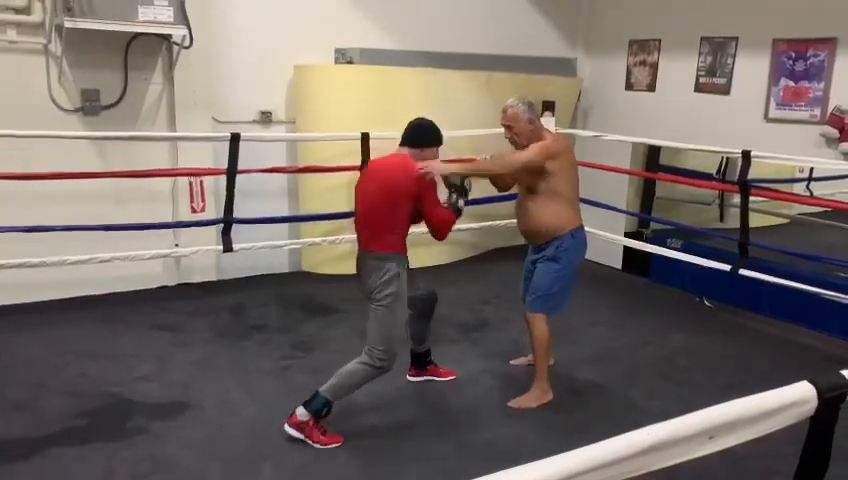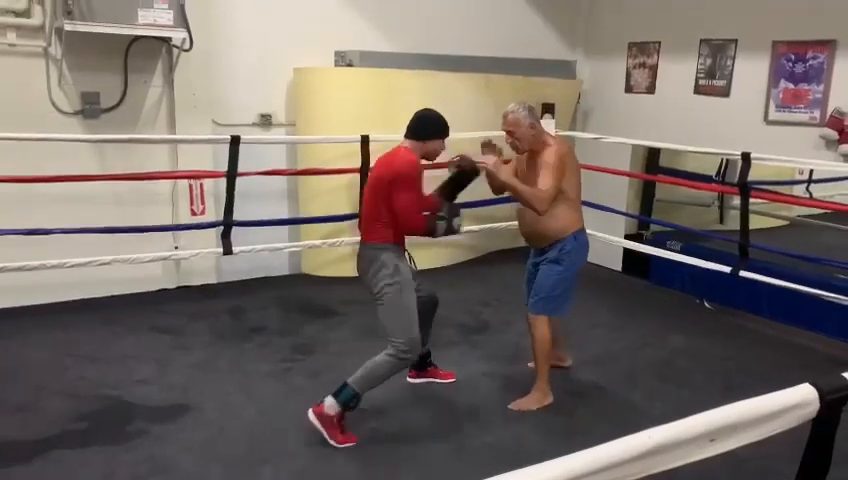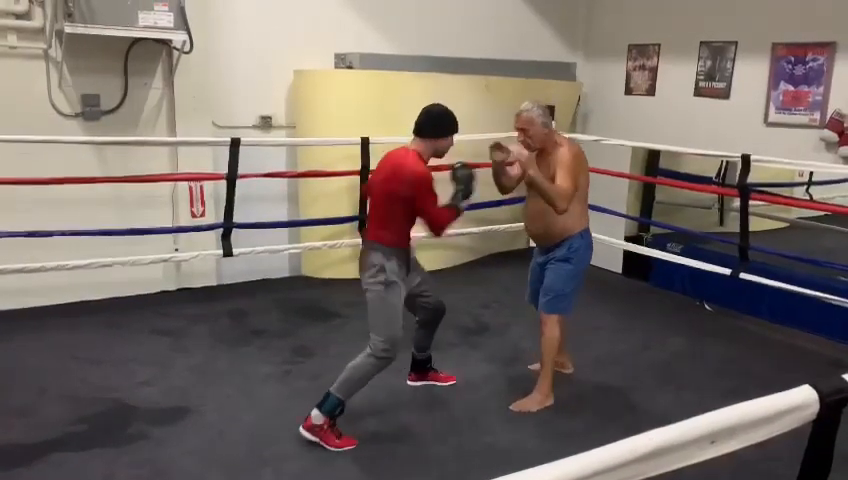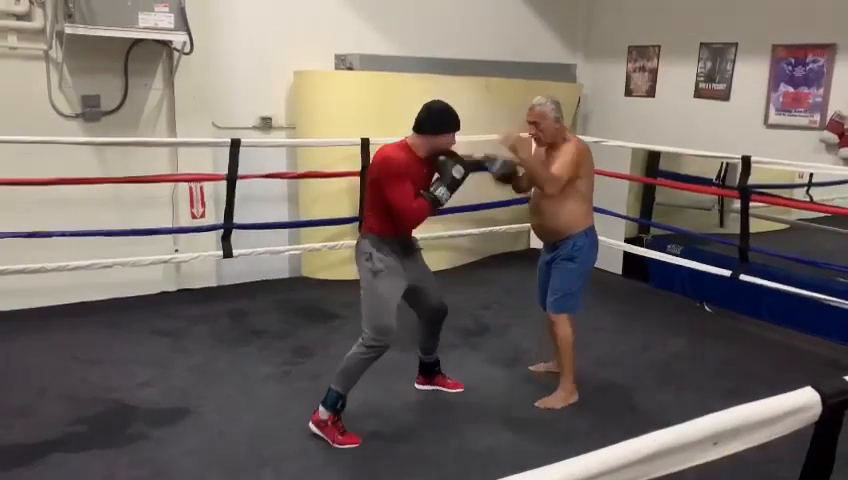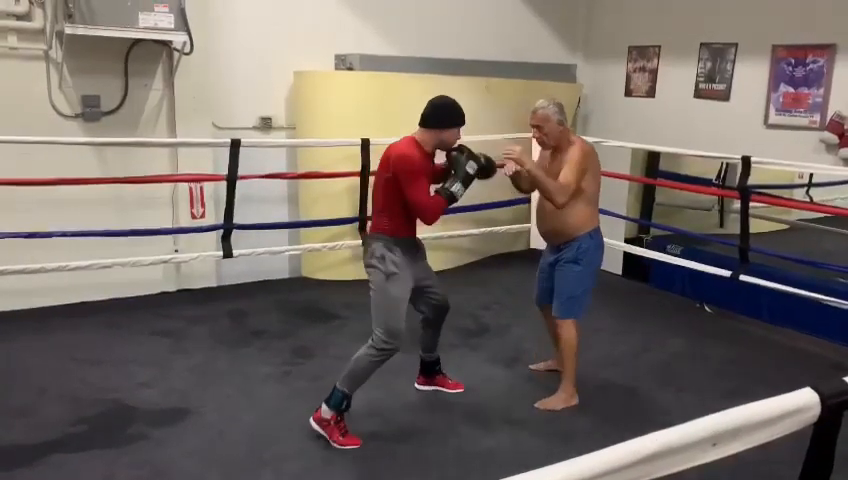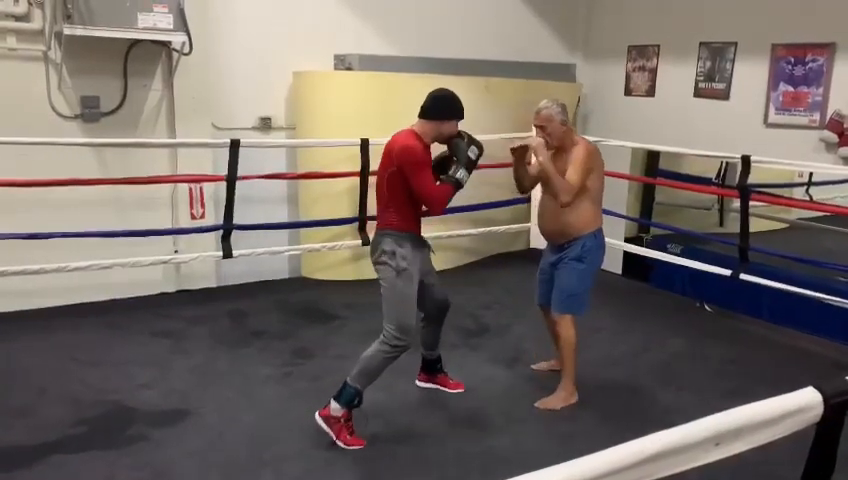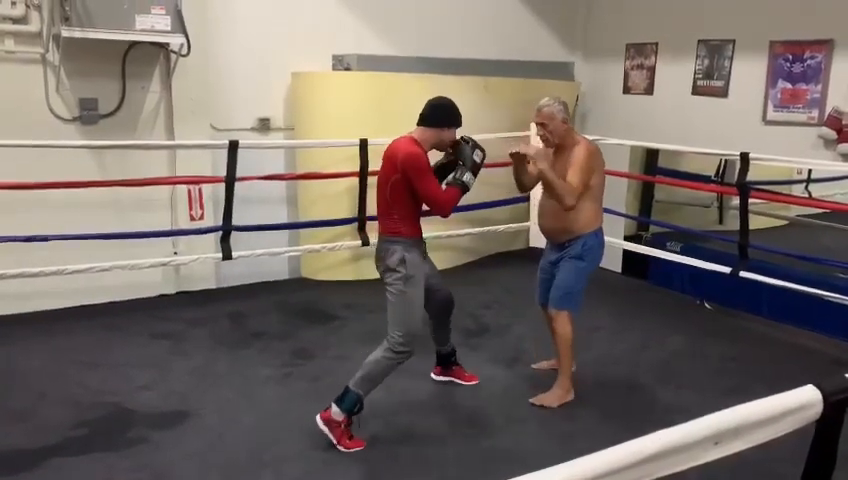
dt=0.2s
person 1, frame 1
left shoulder: (376, 167)
right shoulder: (418, 176)
right elbow: (440, 231)
right wrist: (459, 196)
left hip: (373, 260)
right hip: (386, 266)
left knee: (425, 298)
right knee: (378, 358)
left ankle: (421, 364)
right ankle: (304, 416)
person 1, frame 2
left shoulder: (392, 159)
right shoulder: (408, 165)
left elbow: (420, 206)
right elbow: (409, 221)
left wrist: (455, 181)
right wrist: (442, 225)
left hip: (384, 253)
right hip: (385, 258)
left knee: (426, 300)
right knee: (401, 349)
left ankle: (421, 367)
right ankle: (330, 410)
person 1, frame 3
left shoulder: (400, 158)
right shoulder: (416, 172)
right elbow: (438, 226)
right wrist: (461, 194)
left hip: (399, 255)
right hip: (383, 260)
left knee: (433, 308)
right knee: (384, 349)
left ankle: (421, 369)
right ankle: (320, 419)
person 1, frame 4
left shoulder: (424, 156)
right shoulder: (392, 159)
left elbow: (448, 167)
right elbow: (409, 216)
right wrist: (446, 184)
left hip: (405, 247)
right hip: (378, 251)
left knee: (436, 309)
right knee: (378, 337)
left ankle: (430, 373)
right ankle: (326, 412)
person 1, frame 5
left shoulder: (421, 152)
right shoulder: (404, 155)
left elbow: (428, 180)
right elbow: (429, 212)
left wrist: (455, 167)
right wrist: (461, 178)
left hip: (408, 246)
right hip: (387, 250)
left knee: (437, 305)
right knee: (387, 339)
left ankle: (429, 373)
right ankle: (329, 413)
person 1, frame 6
left shoulder: (412, 142)
right shoulder: (407, 147)
left elbow: (424, 178)
right elbow: (436, 201)
left wrist: (450, 157)
right wrist: (464, 166)
left hip: (411, 242)
right hip: (395, 246)
left knee: (438, 304)
right knee: (397, 336)
left ankle: (429, 373)
right ankle: (336, 410)
person 1, frame 7
left shoulder: (402, 147)
right shoulder: (411, 155)
right elbow: (441, 205)
left wrist: (450, 163)
right wrist: (468, 168)
left hip: (404, 246)
right hip: (401, 251)
left knee: (442, 300)
right knee: (401, 343)
left ankle: (446, 364)
right ankle: (337, 414)
person 2, frame 1
left shoulder: (550, 148)
right shoulder: (528, 148)
left elbow: (503, 168)
right elbow: (505, 183)
left wrist: (448, 166)
right wrist: (485, 171)
left hip: (564, 243)
right hip: (543, 242)
left knee: (535, 311)
right knee: (532, 304)
left ankle: (541, 389)
right ankle: (541, 355)
person 2, frame 2
left shoulder: (554, 153)
right shoulder: (523, 153)
left elbow: (540, 204)
right elbow: (499, 189)
left wrist: (506, 174)
right wrist: (493, 163)
left hip: (564, 247)
right hip: (541, 246)
left knee: (537, 314)
right knee: (540, 307)
left ankle: (541, 391)
right ankle: (558, 354)
person 2, frame 3
left shoulder: (566, 153)
right shoulder: (534, 151)
left elbow: (561, 203)
right elbow: (505, 188)
left wrist: (530, 170)
right wrist: (498, 165)
left hip: (571, 246)
right hip: (545, 245)
left knee: (550, 314)
right knee: (544, 306)
left ankle: (543, 392)
right ankle: (561, 360)
person 2, frame 4
left shoulder: (573, 149)
right shoulder: (541, 148)
left elbow: (550, 185)
right elbow: (524, 187)
left wrist: (520, 153)
left hip: (576, 245)
right hip: (552, 243)
left knee: (559, 313)
right knee: (549, 307)
left ankle: (567, 389)
right ankle: (561, 361)
person 2, frame 5
left shoulder: (578, 151)
right shoulder: (547, 151)
left elbow: (559, 197)
right elbow: (527, 188)
left wrist: (532, 166)
right wrist: (517, 171)
left hip: (580, 246)
right hip: (556, 245)
left knee: (564, 316)
right knee: (545, 304)
left ankle: (568, 391)
right ankle: (560, 359)
person 2, frame 6
left shoulder: (582, 151)
right shoulder: (548, 151)
left elbow: (565, 195)
right elbow: (525, 186)
left wrist: (540, 162)
right wrist: (520, 161)
left hip: (582, 247)
right hip: (555, 245)
left knee: (562, 313)
right knee: (547, 305)
left ankle: (567, 390)
right ankle: (562, 359)
person 2, frame 7
left shoulder: (583, 151)
right shoulder: (550, 149)
left elbow: (569, 199)
right elbow: (525, 186)
left wrist: (543, 166)
right wrist: (520, 163)
left hip: (582, 244)
right hip: (556, 243)
left knee: (559, 310)
right knee: (547, 305)
left ankle: (563, 387)
right ankle: (563, 359)
